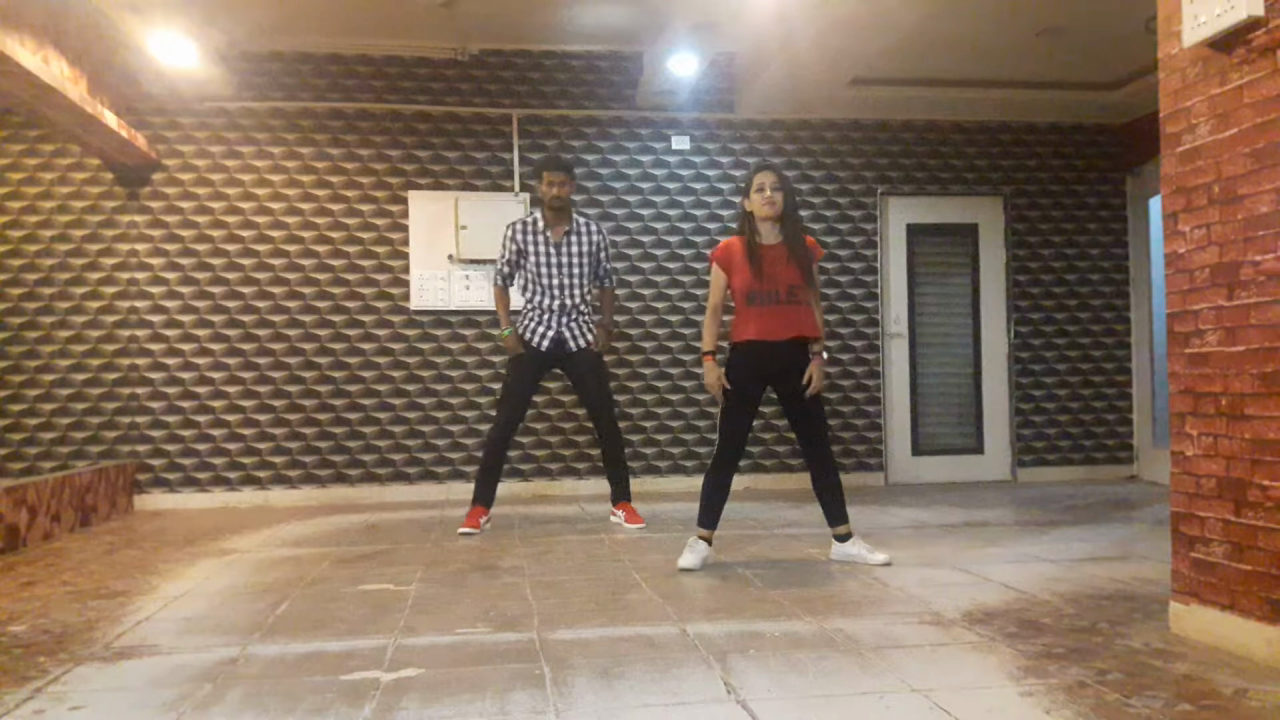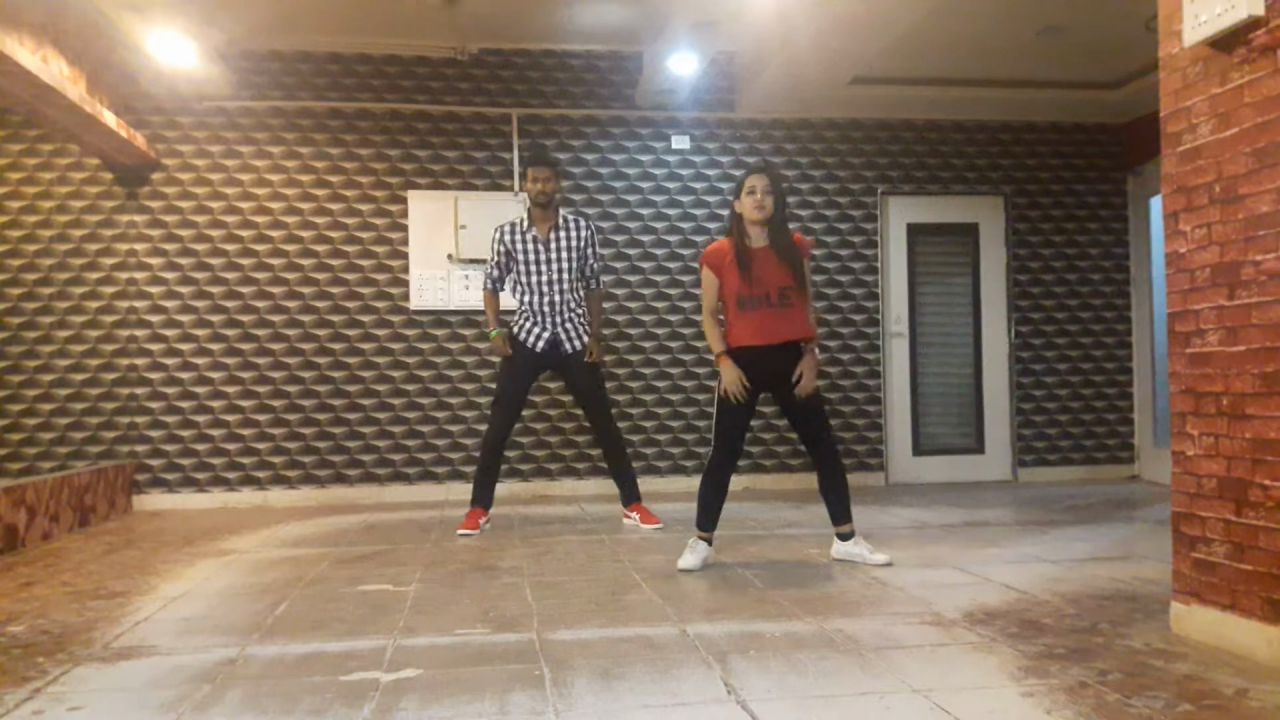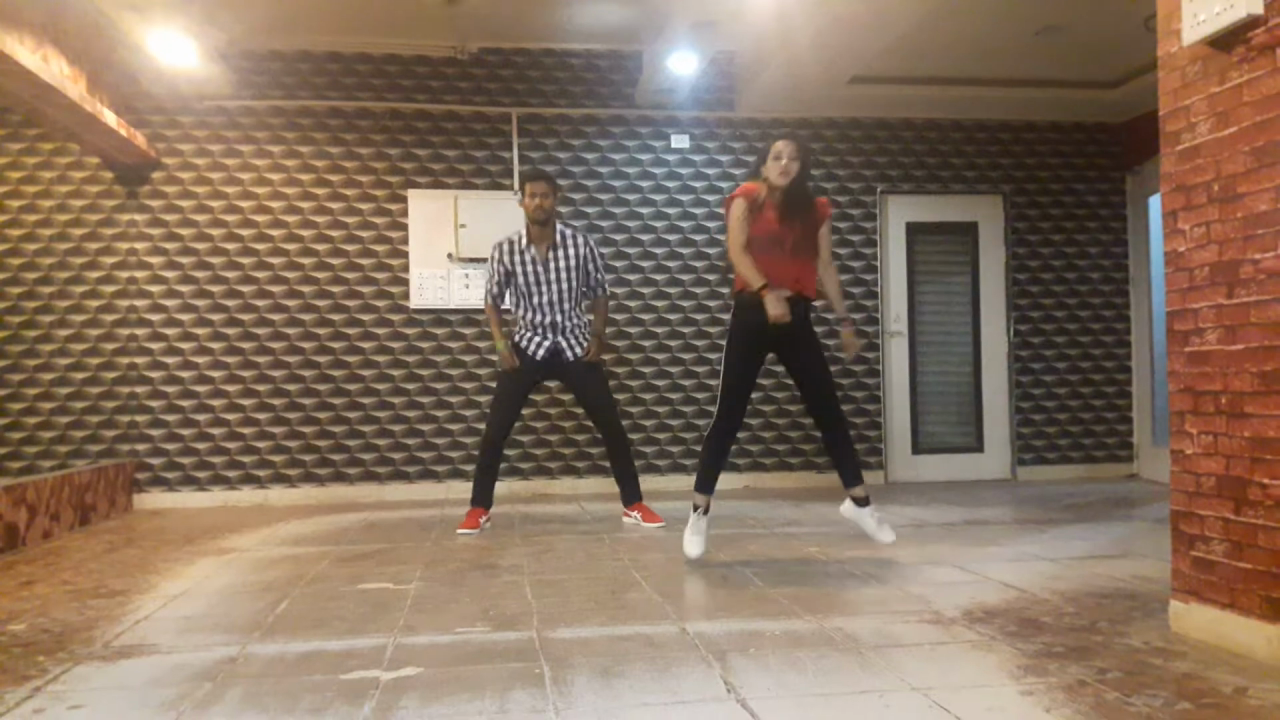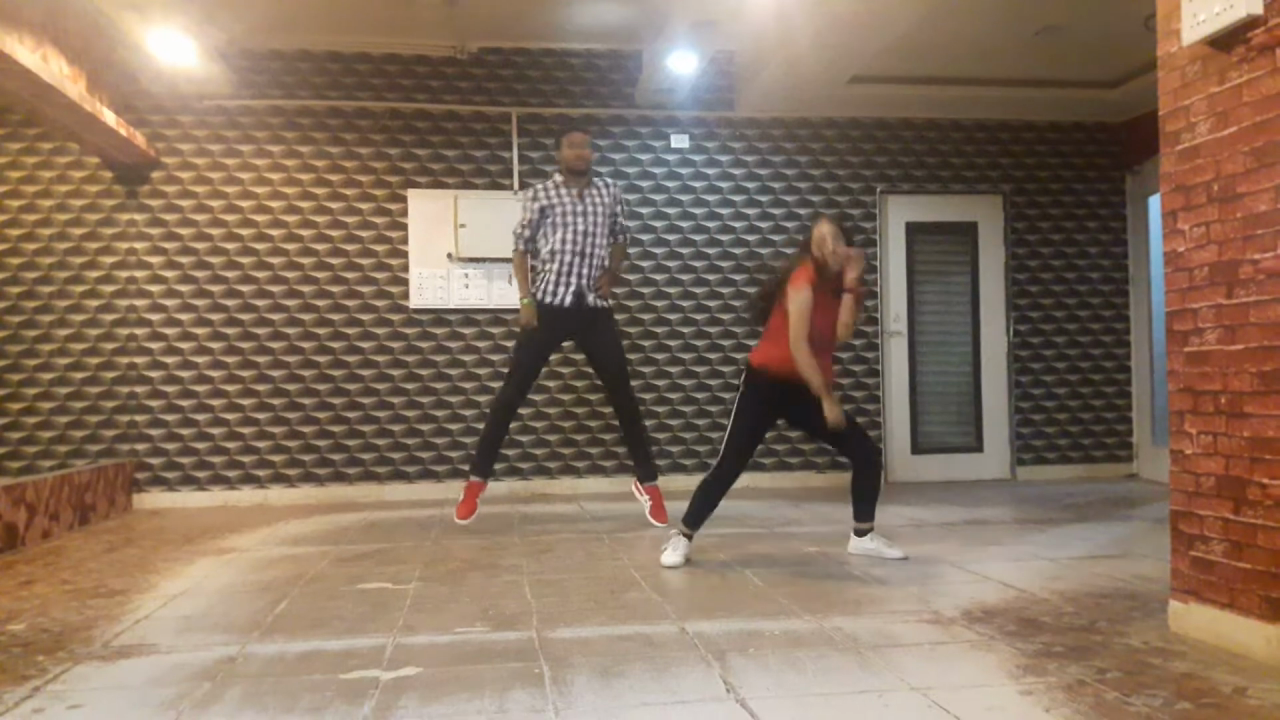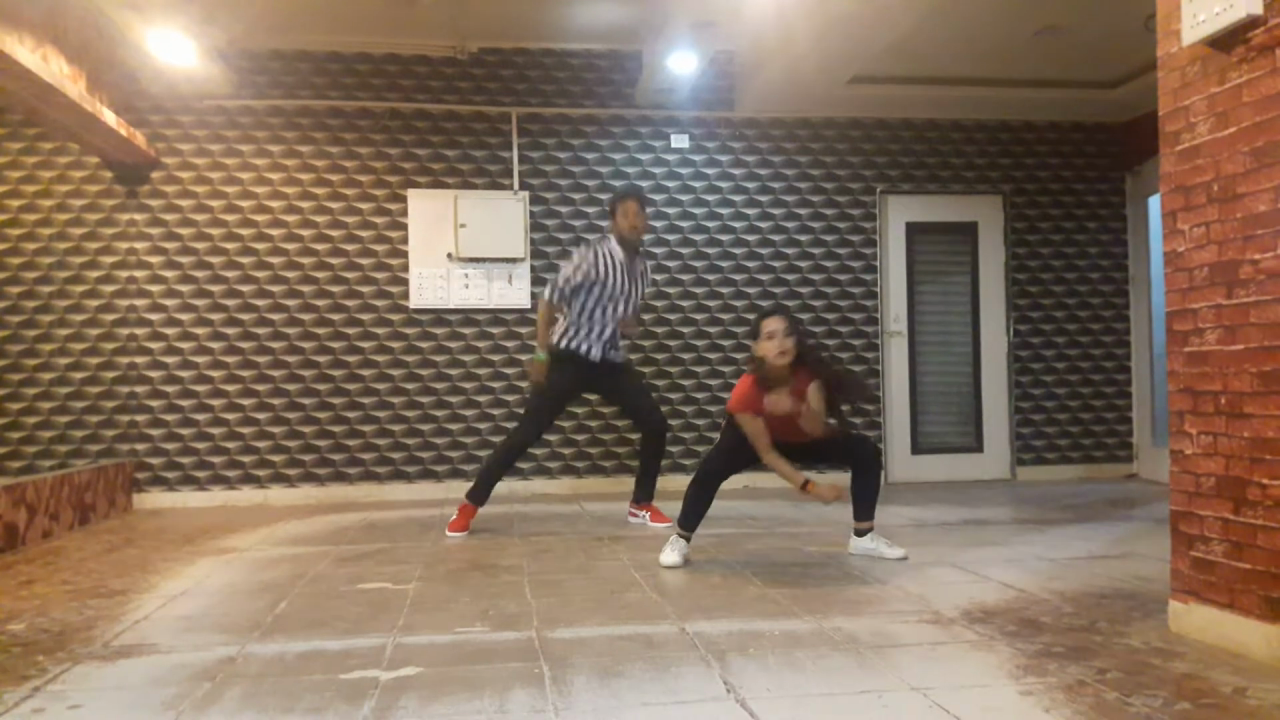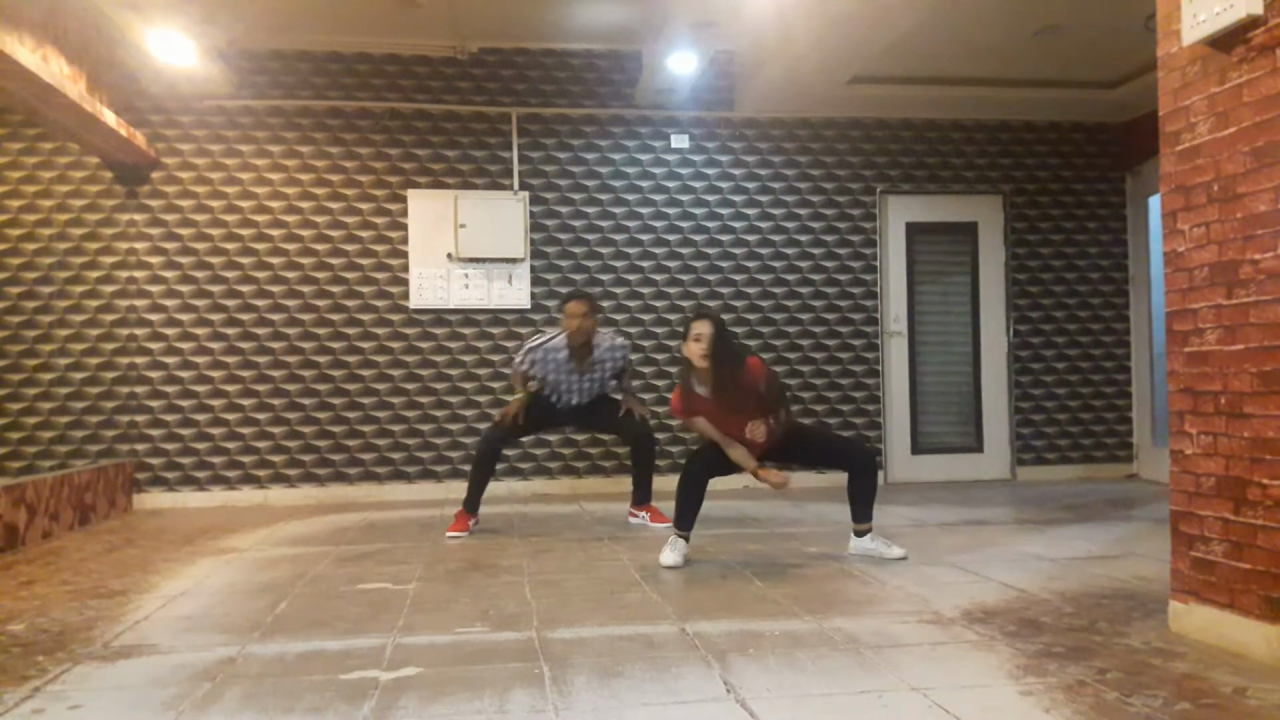
dt=0.3s
person 1, frame 1
left shoulder: (593, 232)
right shoulder: (518, 231)
left elbow: (604, 283)
right elbow: (502, 282)
left wrist: (606, 325)
right wrist: (507, 329)
left hip: (579, 336)
right hip: (533, 336)
left knee: (605, 418)
right knee: (506, 420)
left ankle: (621, 502)
right ankle: (480, 506)
person 1, frame 2
left shoulder: (581, 229)
right shoulder: (506, 234)
left elbow: (593, 285)
right elbow: (491, 285)
left wrist: (596, 334)
right wrist: (495, 330)
left hip: (573, 338)
right hip: (527, 338)
left knee: (602, 420)
right knee: (500, 423)
left ankle: (632, 504)
right ankle: (479, 508)
person 1, frame 3
left shoulder: (579, 244)
right shoulder: (506, 250)
left elbow: (599, 291)
right elbow: (493, 300)
left wrist: (597, 338)
right wrist: (502, 344)
left hip: (575, 350)
right hip: (528, 349)
left knee: (610, 424)
right knee: (497, 426)
left ankle: (633, 504)
right ankle: (479, 507)
person 1, frame 4
left shoulder: (609, 192)
right shoulder: (540, 194)
left elbow: (619, 239)
right elbow: (521, 247)
left wrist: (610, 275)
right wrist: (525, 298)
left hip: (593, 306)
right hip: (549, 305)
left knee: (621, 390)
right knee: (514, 388)
left ankle: (647, 481)
right ankle: (477, 479)
person 1, frame 5
left shoulder: (642, 268)
right shoulder: (592, 256)
right elbow: (550, 302)
left wrist: (629, 327)
right wrist: (542, 354)
left hip: (610, 362)
right hip: (570, 359)
left knee: (654, 423)
right knee: (530, 430)
left ankle: (641, 505)
right ankle: (471, 504)
person 1, frame 6
left shoulder: (615, 346)
right shoulder: (541, 347)
right elbow: (519, 371)
left wrist: (629, 396)
right wrist: (520, 396)
left hip: (590, 403)
right hip: (547, 404)
left knee: (641, 432)
right knee: (493, 439)
left ankle: (641, 506)
right ankle: (468, 512)
person 2, frame 1
left shoulder: (805, 247)
right shoulder: (728, 252)
left elbow: (814, 306)
right elbow: (714, 310)
left wrist: (818, 355)
right wrist: (708, 358)
left hip: (794, 356)
right hip: (747, 357)
left knee: (819, 449)
right knee: (729, 451)
left ankle: (843, 540)
right ankle: (702, 541)
person 2, frame 2
left shoulder: (795, 247)
right shoulder: (718, 254)
left elbow: (806, 305)
right elbow: (709, 315)
left wrist: (811, 355)
right wrist: (722, 360)
left hip: (789, 358)
right hip: (743, 361)
left knee: (824, 447)
right knee: (724, 454)
left ankle: (846, 539)
right ankle: (702, 542)
person 2, frame 3
left shoulder: (815, 209)
right shoulder: (747, 197)
left elbow: (825, 269)
right elbow: (737, 252)
left wrist: (844, 320)
right wrist: (765, 291)
left hip: (797, 316)
right hip: (752, 312)
left knee: (827, 410)
right knee: (729, 415)
left ankle: (858, 501)
right ankle: (700, 513)
person 2, frame 4
left shoulder: (842, 285)
right shoulder: (805, 279)
left elbow: (839, 335)
right elbow: (798, 345)
left wrist: (851, 286)
right wrist: (826, 398)
left hip: (804, 386)
right hip: (765, 384)
left knee: (867, 452)
right knee: (731, 464)
left ankle: (863, 536)
right ankle: (682, 537)
person 2, frame 5
left shoulder: (810, 371)
right shoulder: (747, 391)
left elbow: (820, 429)
right elbow: (766, 452)
left wrist: (802, 412)
right wrist: (807, 485)
left hip: (799, 439)
right hip: (749, 439)
left knee: (866, 453)
right knee: (712, 469)
left ankle: (863, 536)
right ankle: (681, 540)
person 2, frame 6
left shoulder: (750, 369)
right shoulder: (683, 400)
left elbow: (779, 412)
right elbow: (726, 442)
left wrist: (767, 427)
right wrist: (758, 471)
left hip: (775, 437)
right hip: (733, 445)
left knee: (862, 457)
right knee: (695, 468)
left ankle: (863, 537)
right ankle: (679, 540)
